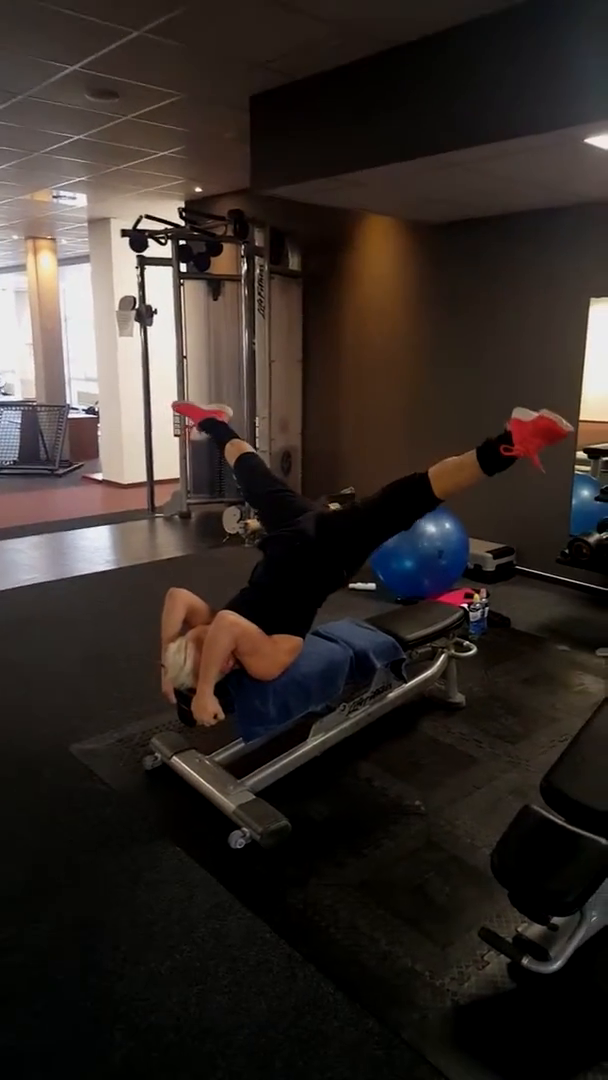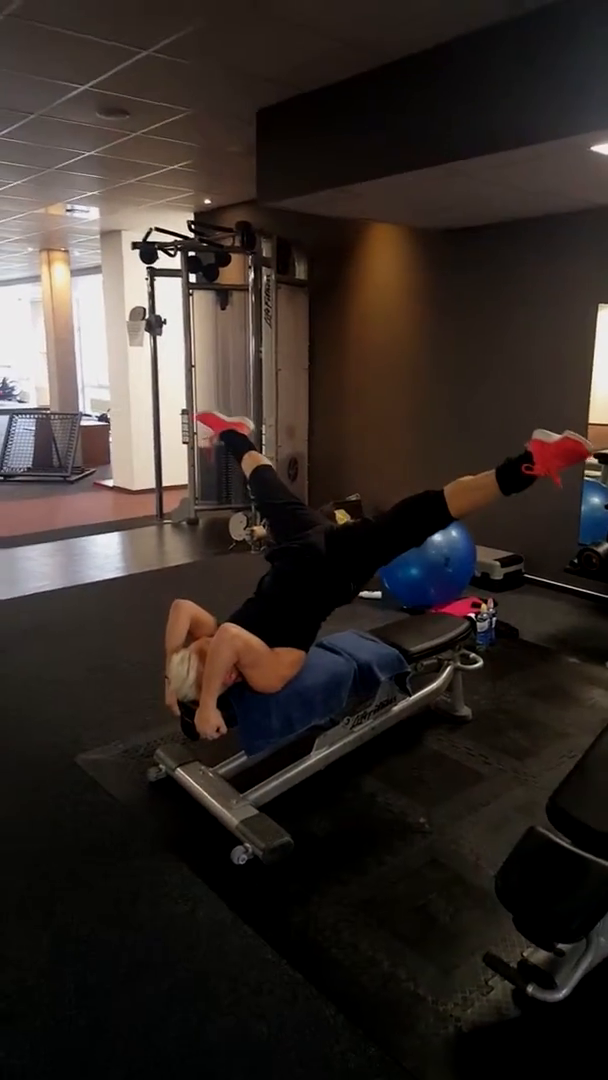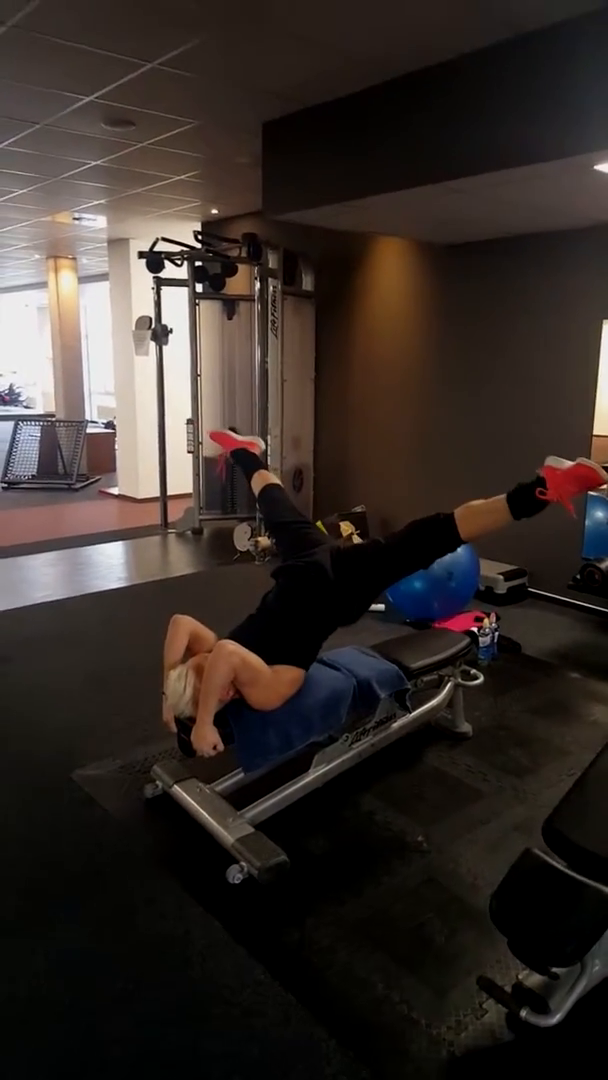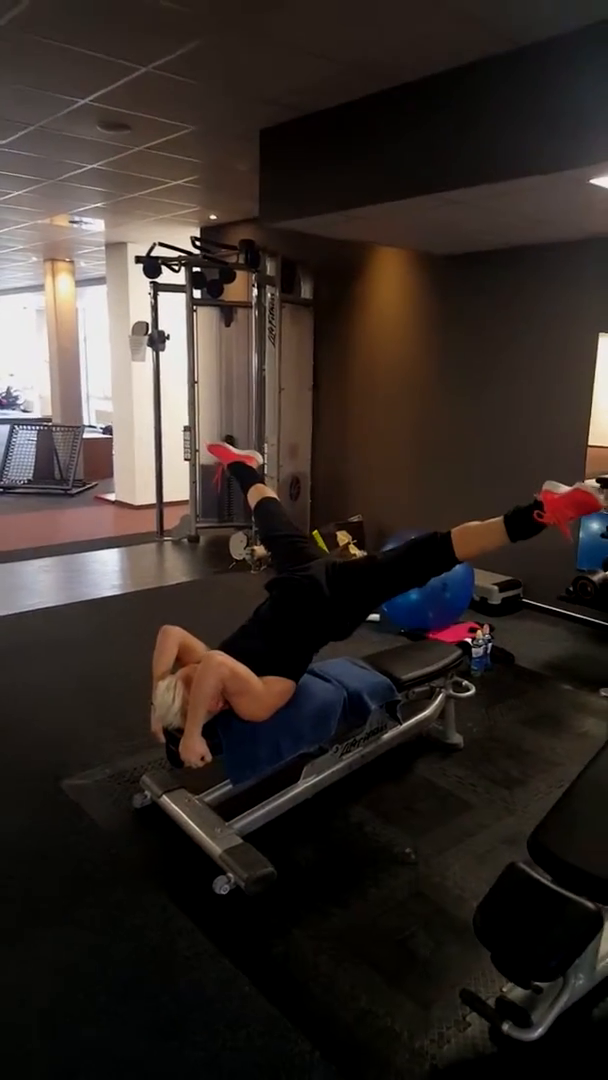
dt=0.3s
person 1, frame 1
left shoulder: (266, 663)
right shoulder: (214, 641)
left wrist: (203, 695)
right wrist: (168, 665)
left hip: (321, 554)
right hip: (291, 539)
left knee: (407, 501)
right knee: (255, 480)
left ankle: (512, 444)
right ankle: (214, 422)
person 1, frame 2
left shoulder: (266, 675)
right shoulder: (219, 653)
left wrist: (206, 707)
right wrist: (172, 678)
left hip: (330, 567)
right hip: (299, 552)
left knee: (420, 518)
right knee: (268, 491)
left ankle: (532, 464)
right ankle: (233, 434)
person 1, frame 3
left shoulder: (266, 693)
right shoulder: (216, 670)
right elbow: (180, 622)
left wrist: (203, 725)
right wrist: (170, 694)
left hip: (334, 587)
right hip: (304, 572)
left knee: (430, 539)
right knee: (278, 513)
left ankle: (546, 489)
right ankle: (245, 452)
person 1, frame 4
left shoulder: (254, 703)
right shoulder: (208, 680)
right elbow: (169, 633)
left wrist: (191, 736)
right wrist: (158, 703)
left hip: (327, 601)
right hip: (297, 584)
left knee: (426, 557)
right knee: (274, 525)
left ankle: (543, 512)
right ankle: (242, 466)
